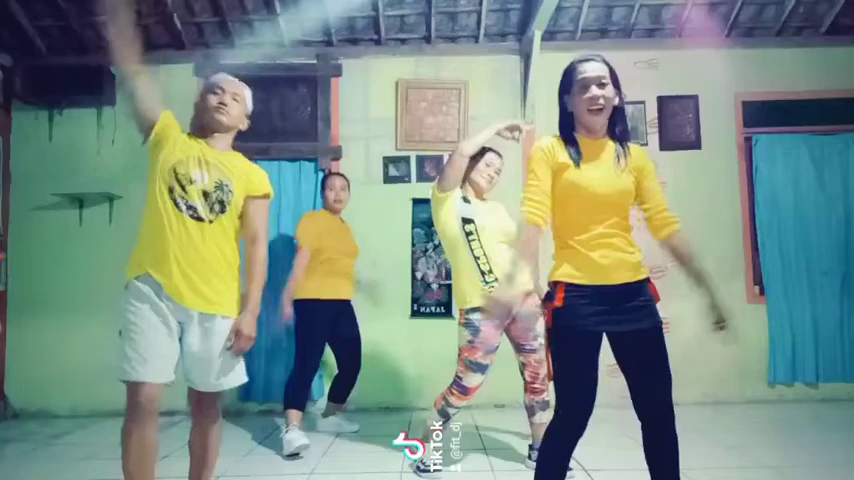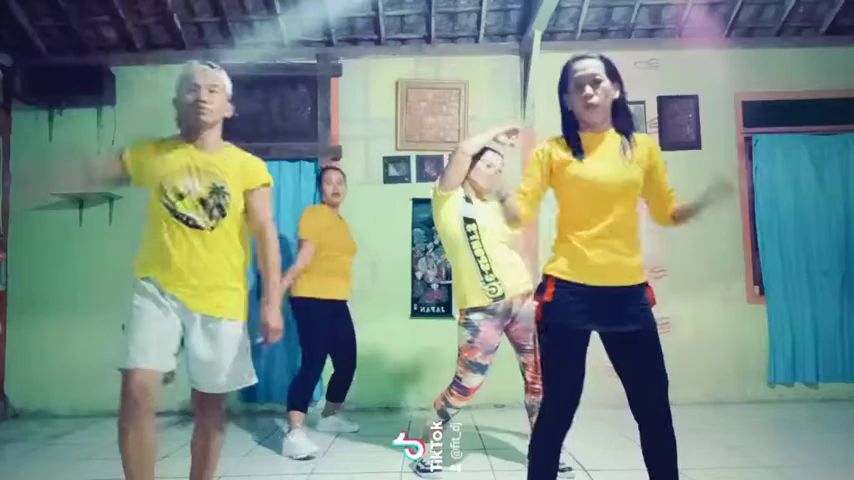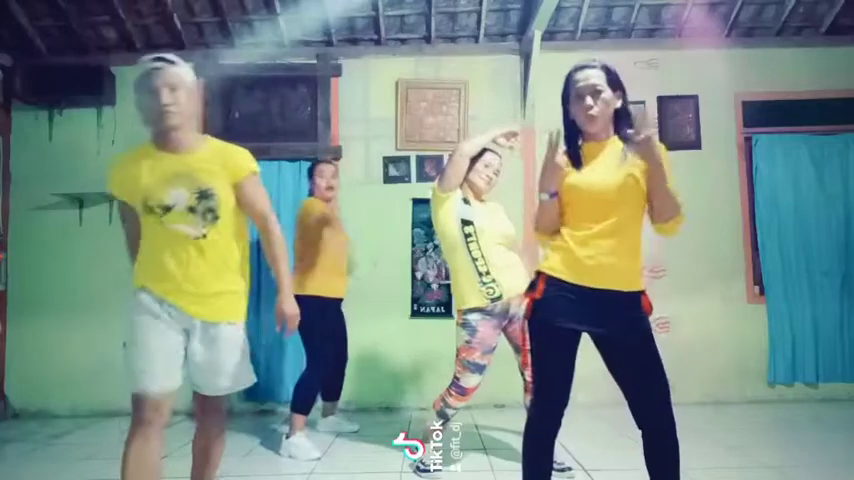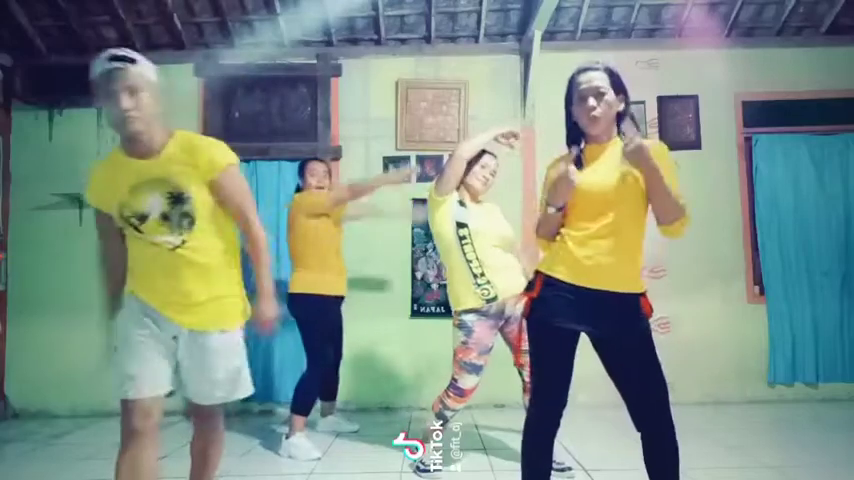
dt=0.2s
person 1, frame 1
left shoulder: (251, 176)
right shoulder: (167, 139)
left elbow: (256, 247)
right elbow: (129, 69)
left wrist: (250, 313)
left hip: (215, 304)
right hip: (153, 292)
left knee: (206, 404)
right knee: (142, 401)
person 1, frame 2
left shoulder: (248, 167)
right shoulder: (152, 156)
left elbow: (267, 235)
right elbow: (90, 173)
left wrist: (272, 302)
left hip: (220, 303)
right hip: (157, 292)
left knee: (210, 409)
right knee: (136, 392)
person 1, frame 3
left shoulder: (234, 159)
right shoulder: (129, 170)
left elbow: (268, 224)
right elbow: (133, 236)
left wrist: (285, 292)
right wrist: (148, 281)
left hip: (221, 305)
right hip: (158, 302)
left knee: (211, 407)
right knee: (148, 413)
person 1, frame 4
left shoulder: (206, 153)
right shoulder: (104, 177)
left elbow: (250, 223)
right elbow: (112, 254)
left wrist: (265, 294)
right wrist: (112, 318)
left hip: (214, 310)
right hip: (146, 310)
left knee: (207, 413)
right knee: (138, 420)
person 2, frame 1
left shoulder: (634, 156)
right shoulder: (550, 150)
left elbow: (666, 226)
right elbow: (534, 217)
left wrist: (707, 288)
left hip: (633, 293)
right hip: (575, 294)
left knee: (658, 409)
right knee: (573, 412)
person 2, frame 2
left shoulder: (642, 148)
right shoulder: (553, 150)
left elbow: (667, 213)
right elbow: (520, 212)
left wrist: (708, 199)
right wrist: (501, 196)
left hip: (628, 293)
right hip: (568, 291)
left knee: (654, 408)
right knee: (558, 407)
person 2, frame 3
left shoulder: (642, 152)
right shoulder: (561, 159)
left elbow: (669, 222)
right elbow: (544, 231)
left wrist: (655, 161)
right wrist: (548, 188)
left hip: (621, 297)
right hip: (559, 291)
left knee: (655, 409)
right knee: (548, 407)
person 2, frame 4
left shoulder: (649, 152)
right shoulder: (566, 163)
left elbow: (675, 225)
right elbow: (545, 237)
left wrist: (648, 167)
right wrist: (556, 199)
left hip: (621, 299)
right hip: (558, 292)
left knee: (654, 411)
right knee: (546, 408)
person 3, frame 1
left shoulder: (498, 209)
right shoulder: (447, 199)
right elbow: (462, 151)
left wrist: (534, 292)
right wrist: (499, 128)
left hip: (522, 300)
right hip: (480, 308)
left knee: (537, 374)
right knee: (467, 382)
left ankle: (539, 449)
right ankle: (426, 447)
person 3, frame 2
left shoulder: (498, 208)
right shoulder: (448, 197)
right elbow: (464, 149)
left wrist: (536, 293)
right wrist: (496, 133)
left hip: (521, 300)
right hip: (481, 309)
left knee: (537, 374)
right knee: (466, 383)
right ankle: (426, 448)
person 3, frame 3
left shoulder: (496, 210)
right shoulder: (446, 199)
right elbow: (463, 150)
right wrist: (496, 134)
left hip: (519, 301)
right hip: (478, 309)
left knee: (537, 375)
right knee: (465, 384)
right ankle: (425, 448)
person 3, frame 4
left shoulder: (493, 211)
right shoulder: (443, 201)
right elbow: (460, 154)
right wrist: (496, 133)
left hip: (515, 301)
right hip: (474, 310)
left knee: (535, 374)
right knee: (463, 385)
right ankle: (425, 448)
person 4, frame 1
left shoulder: (346, 228)
right shoulder: (312, 219)
right elbow: (302, 259)
left wrist: (358, 282)
right wrist: (287, 298)
left hip: (342, 304)
right hip: (313, 302)
left knee: (352, 364)
right knee: (306, 364)
left ankle: (330, 416)
right ankle: (292, 430)
person 4, frame 2
left shoulder: (342, 223)
right shoulder: (313, 214)
right elbow: (306, 253)
right wrist: (282, 285)
left hip: (338, 303)
right hip: (312, 300)
left knee: (347, 363)
right knee: (313, 364)
left ankle: (330, 416)
right ankle: (295, 433)
person 4, frame 3
left shoulder: (329, 211)
right shoulder: (311, 206)
right elbow: (327, 217)
left wrist: (343, 258)
right wrist: (336, 232)
left hip: (331, 299)
right hip: (311, 297)
left knee: (338, 360)
right knee: (319, 363)
left ankle: (329, 416)
right ankle: (295, 435)
person 4, frame 4
left shoulder: (328, 209)
right shoulder: (302, 203)
left elbow: (351, 211)
right elbow: (349, 192)
right wrist: (388, 178)
left hip: (329, 296)
right hip: (309, 296)
left knee: (332, 360)
right knee: (319, 362)
left ankle: (328, 416)
right ankle: (294, 435)
